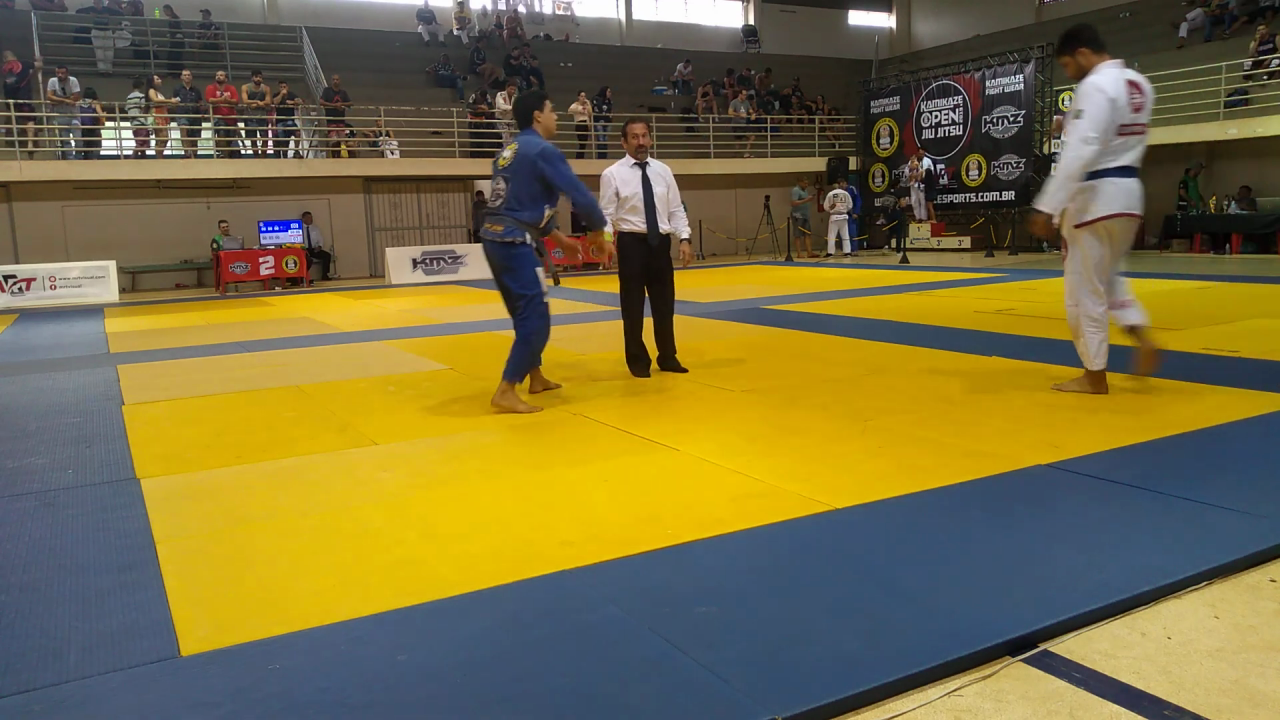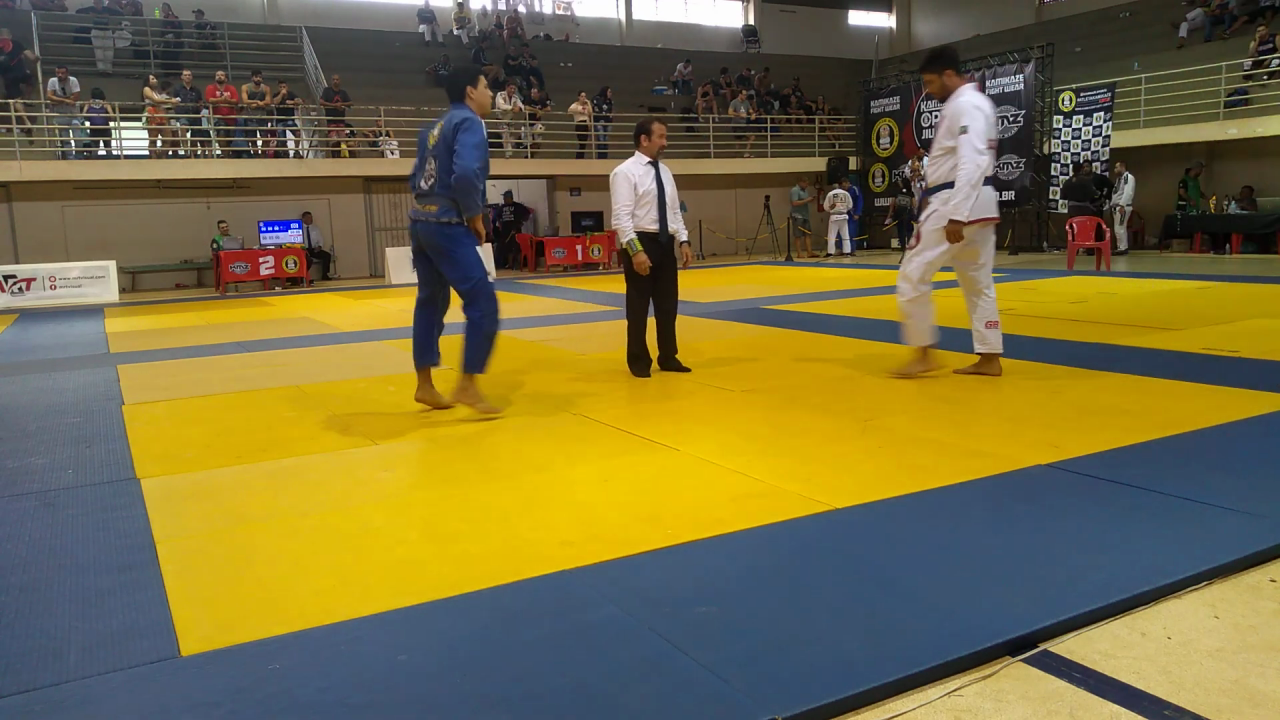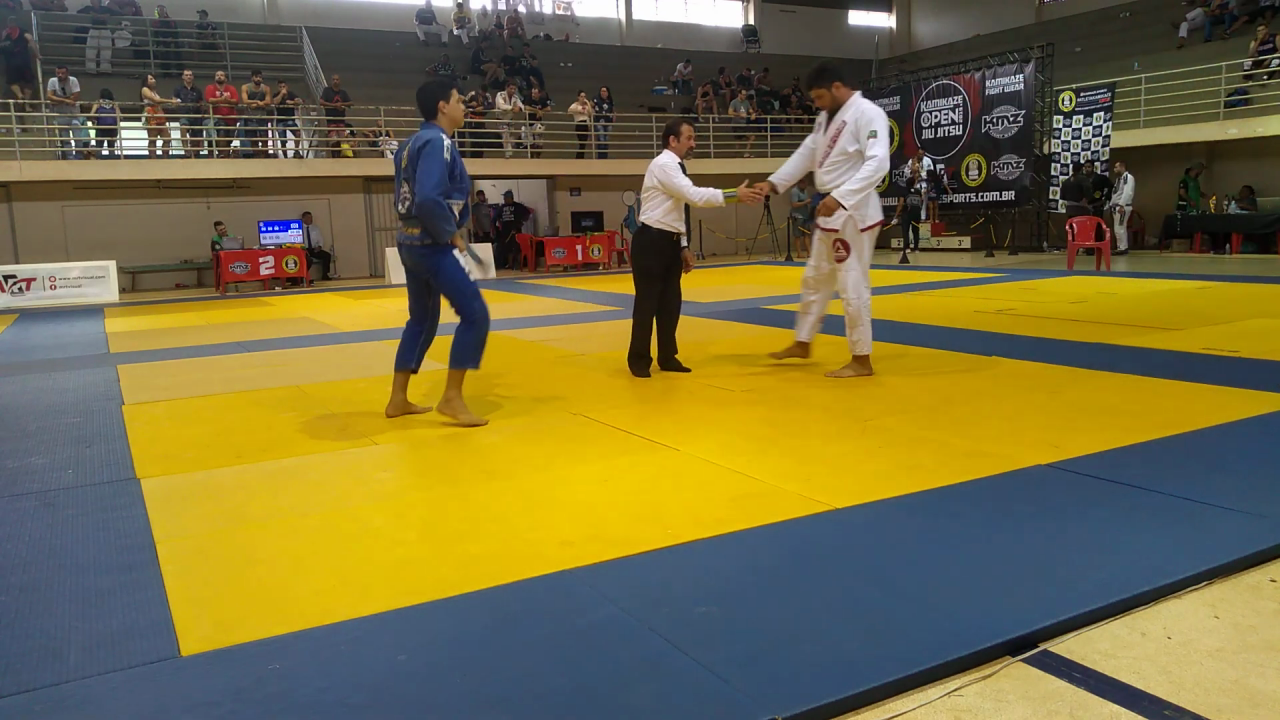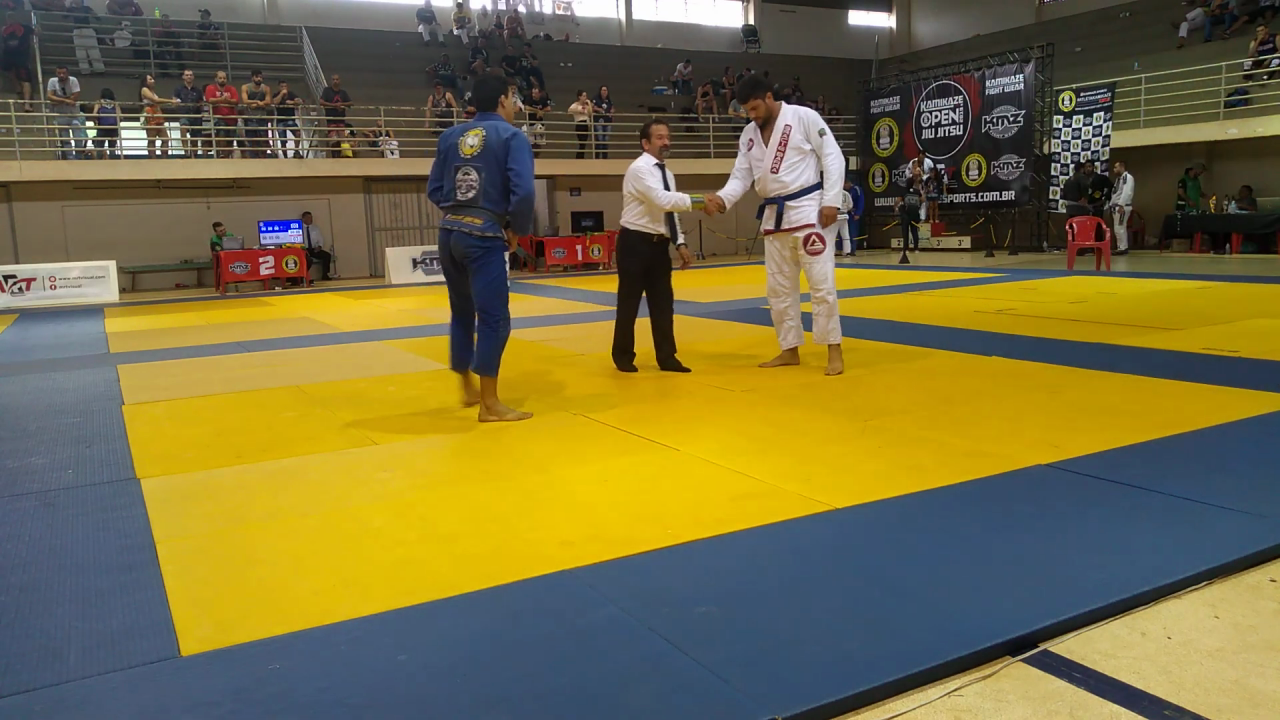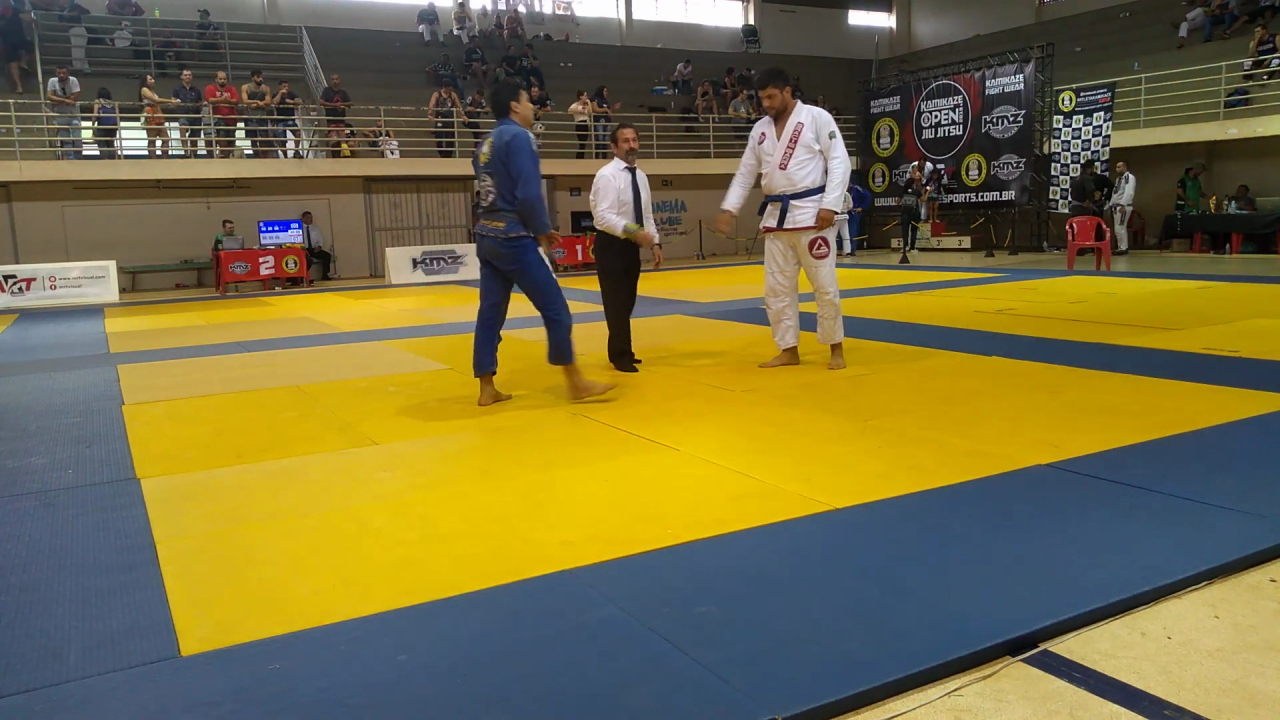
dt=0.7s
person 1, frame 1
left shoulder: (507, 152)
right shoulder: (542, 150)
right elbow: (578, 195)
right wrist: (598, 230)
left hip: (492, 239)
right hip: (514, 244)
left knee: (525, 313)
right knee: (536, 320)
left ankle: (534, 377)
right ankle: (505, 392)
person 1, frame 2
left shoulder: (436, 126)
right shoulder: (470, 123)
left elbow: (420, 178)
right elbow: (465, 174)
right wrist: (474, 215)
left hip: (421, 221)
right hip: (449, 226)
left knee: (432, 301)
right knee: (482, 302)
left ankle: (425, 386)
right ankle: (467, 386)
person 1, frame 3
left shoulder: (414, 143)
right shoulder: (437, 142)
right elbow: (428, 200)
right wrist: (451, 234)
left hip: (412, 243)
right hip: (433, 246)
left knee: (423, 320)
right knee: (474, 313)
left ankle: (398, 399)
right ankle: (451, 398)
person 1, frame 4
left shoulder: (451, 136)
right shoulder: (511, 136)
left elbow: (434, 190)
right elbow: (524, 192)
right wrist: (517, 230)
left hip: (449, 232)
right hip: (484, 236)
left knee: (462, 311)
right knee: (494, 318)
left ankle: (468, 387)
right ankle: (490, 404)
person 1, frame 5
left shoulder: (484, 145)
right shoulder: (518, 137)
right elbow: (528, 195)
right wrist: (542, 231)
left hip: (485, 236)
right hip: (514, 238)
left knee: (490, 312)
right knee: (554, 308)
left ankle: (486, 389)
right ankle: (576, 384)
person 2, frame 1
left shoulder: (1096, 86)
right shoulder: (1141, 84)
left elbow: (1080, 152)
left wrist: (1045, 206)
left hip: (1095, 193)
right hip: (1128, 190)
left knee: (1085, 289)
right knee: (1105, 278)
left ankle: (1094, 376)
right ankle: (1142, 337)
person 2, frame 2
left shoulder: (965, 105)
right shoulder: (970, 103)
left elbow: (973, 163)
left wrist: (957, 215)
right wrist: (939, 186)
left hip: (958, 204)
right hip: (977, 202)
left knee: (914, 277)
right knee: (977, 284)
left ankle: (924, 352)
right ankle: (989, 358)
person 2, frame 3
left shoulder: (868, 114)
right shoulder: (828, 118)
left elbow: (878, 163)
right elbow: (806, 154)
left wrist: (840, 197)
right wrist: (774, 183)
left hip: (854, 212)
right hip: (831, 213)
left knee: (852, 286)
right knee: (814, 279)
left ankle: (861, 360)
right ankle: (802, 343)
person 2, frame 4
left shoulder: (804, 117)
right shoulder: (749, 134)
left elbow: (833, 157)
right elbow: (741, 176)
left wrist: (831, 201)
right wrist: (722, 198)
left hip: (808, 210)
right hip: (774, 216)
left knee: (821, 282)
right knee: (779, 287)
left ankle: (834, 351)
right ankle: (790, 350)
person 2, frame 5
left shoulder: (817, 118)
right shoulder: (760, 129)
left elbow: (839, 162)
right elbow: (745, 174)
left wrist: (829, 205)
right wrist: (728, 208)
left hip: (810, 212)
right hip: (775, 215)
left knee: (824, 285)
right knee: (777, 288)
left ankle: (836, 348)
right ankle: (788, 350)
person 3, frame 1
left shoulder: (663, 171)
right shoulder: (613, 174)
left elbow: (676, 209)
right elbow: (605, 214)
left wrist: (684, 238)
left hip: (660, 243)
right hip: (632, 243)
left knee: (664, 302)
right knee: (633, 305)
left ankle: (667, 357)
right ankle: (638, 360)
person 3, frame 2
left shoulder: (664, 172)
right shoulder: (625, 172)
left elbow: (674, 211)
right elbow: (621, 217)
left wrist: (683, 241)
right wrist: (635, 251)
left hip: (664, 243)
right hip: (639, 244)
left knee: (668, 303)
right knee: (638, 304)
left ankle: (668, 357)
right ankle: (638, 360)
person 3, frame 3
left shoulder: (676, 168)
right shoulder: (663, 166)
right elbow: (694, 195)
left wrist: (684, 246)
right wrist: (735, 194)
left hip: (670, 243)
right hip: (651, 241)
left knee: (671, 302)
right knee: (647, 302)
left ankle: (667, 357)
right ankle: (639, 359)
person 3, frame 4
left shoulder: (666, 174)
right shoulder: (639, 169)
left elbow: (671, 212)
right elbow: (663, 201)
left wrist: (680, 243)
right wrist: (698, 201)
left hip: (659, 245)
right hip: (635, 244)
left knee: (663, 302)
right knee: (629, 302)
left ankle: (666, 357)
right ankle: (623, 355)
person 3, frame 5
left shoulder: (640, 176)
right shoulder: (607, 175)
left elbow: (646, 214)
right elbow: (604, 217)
left wrist: (654, 242)
right wrist: (635, 232)
left hip: (630, 246)
right hip: (611, 246)
left knee: (627, 302)
right knee: (617, 303)
left ankle: (619, 351)
right ankle: (621, 355)
